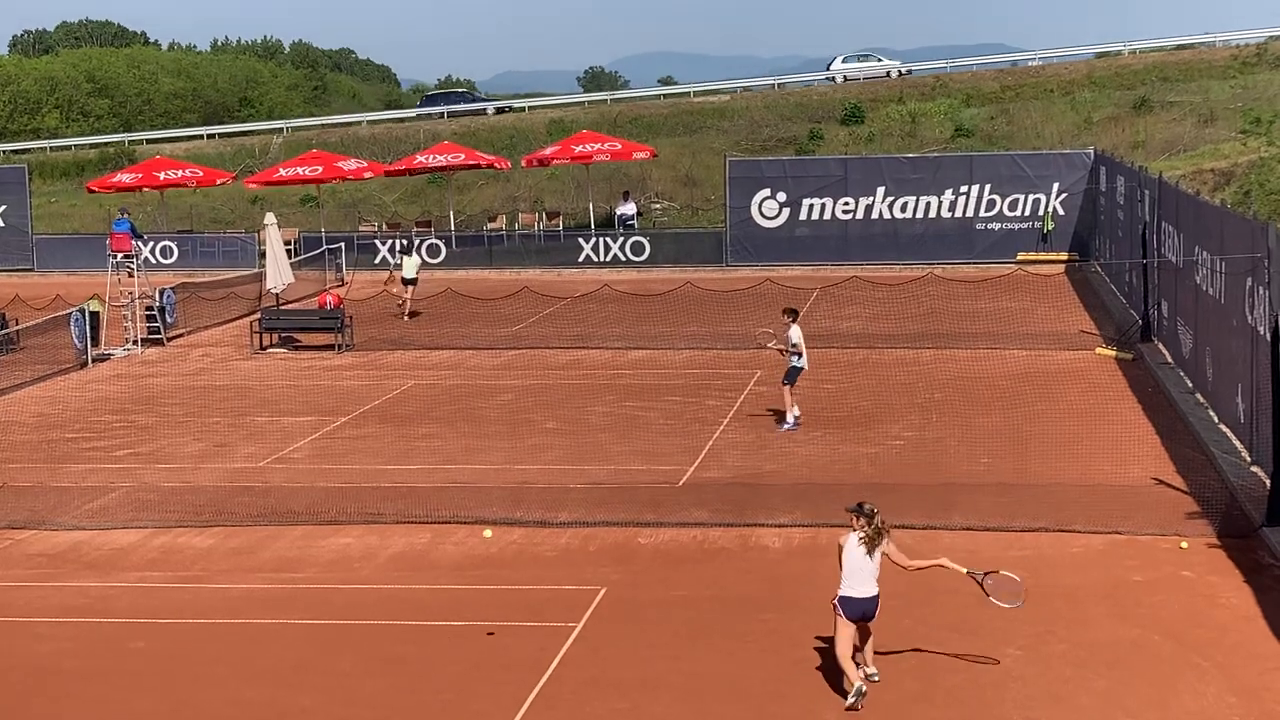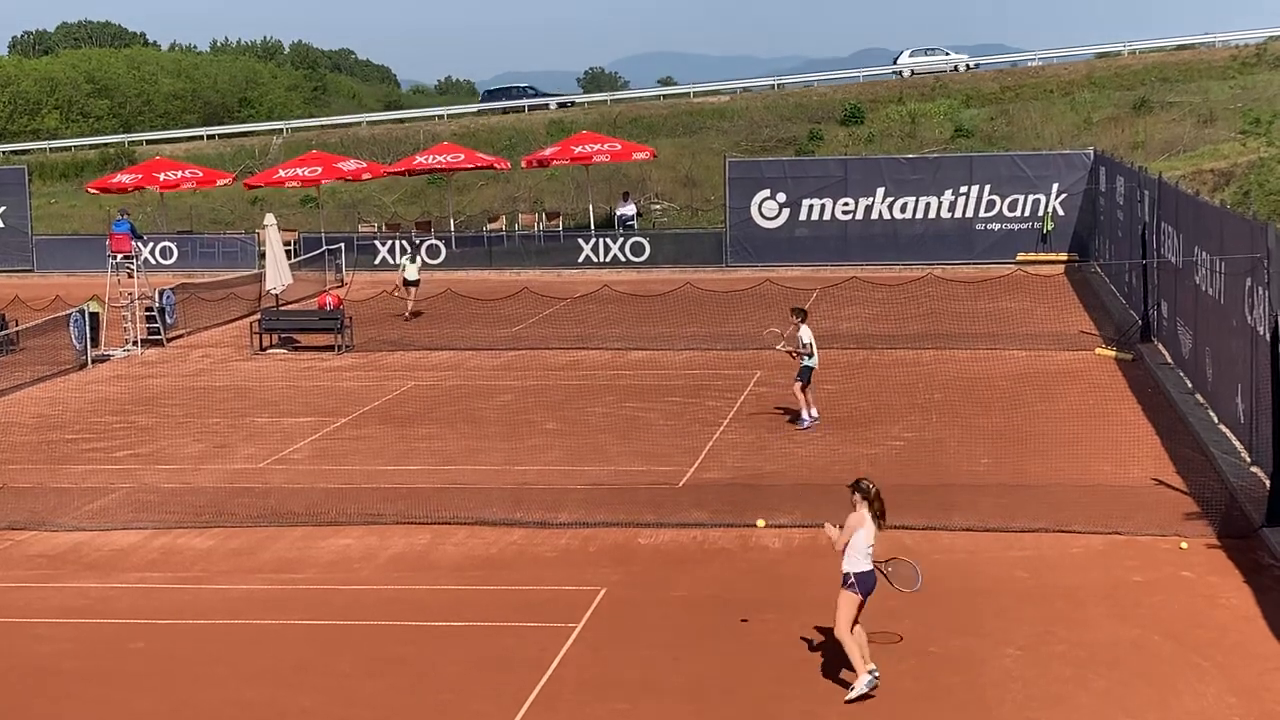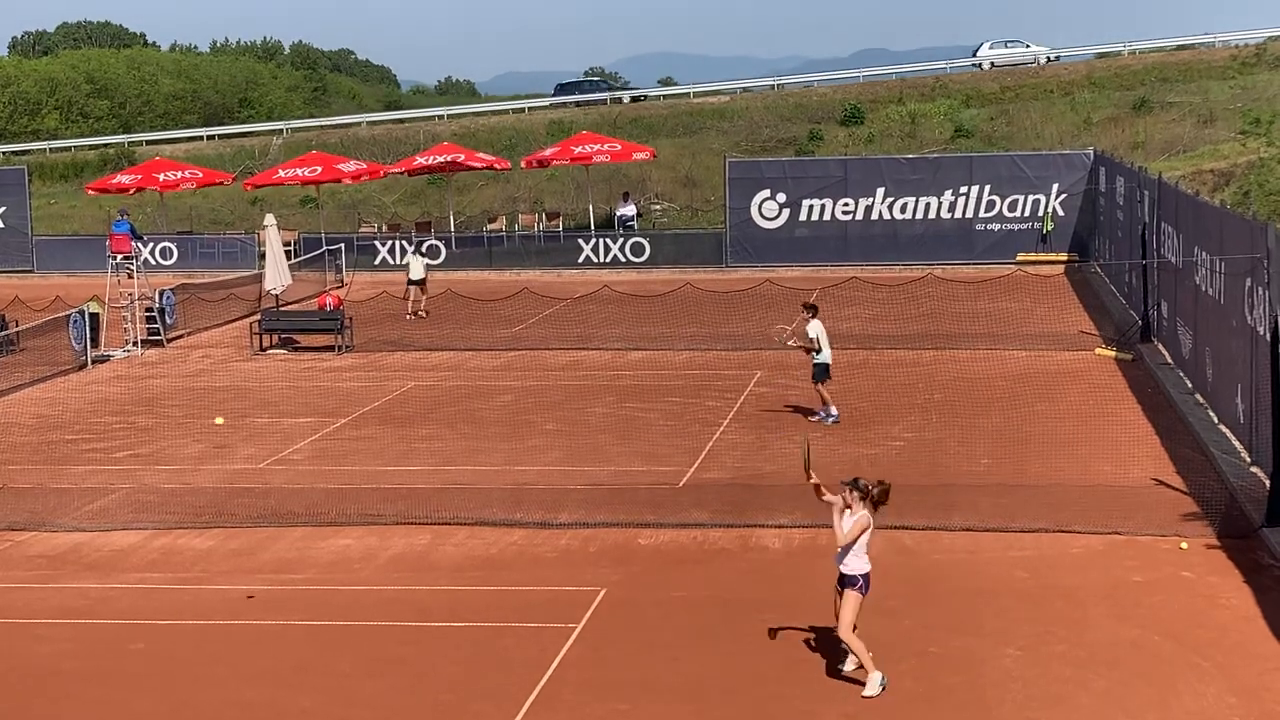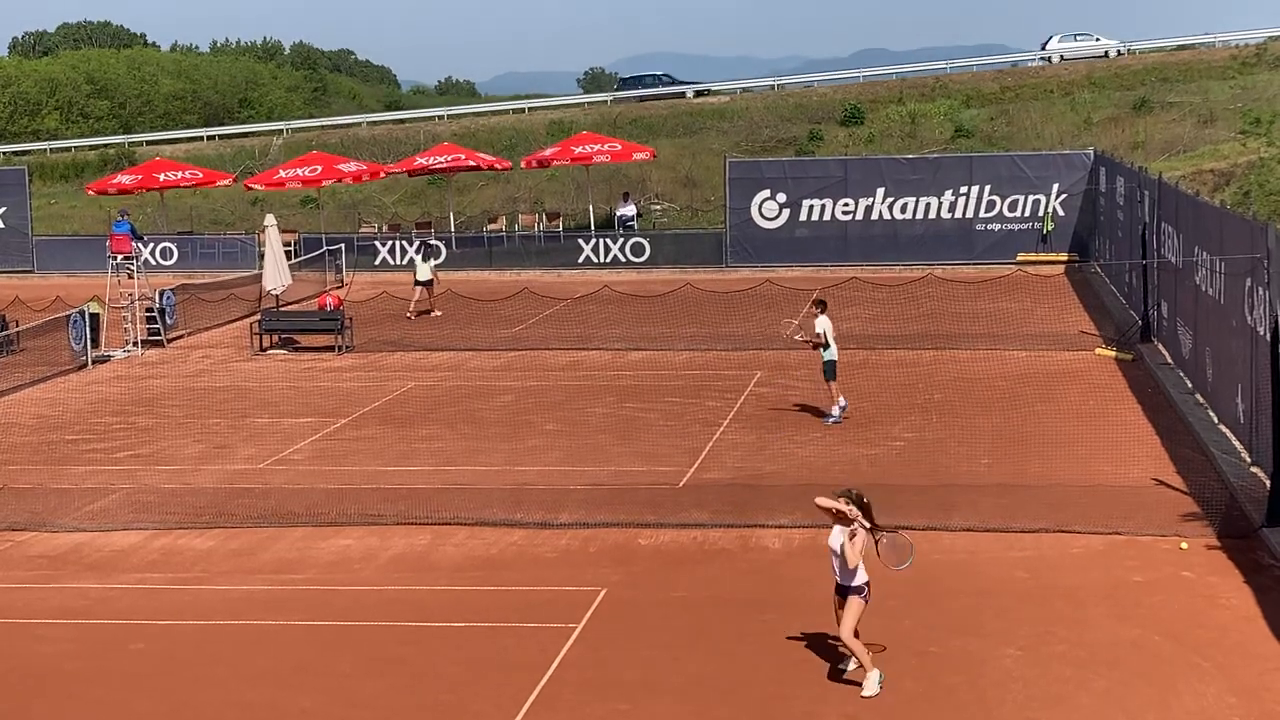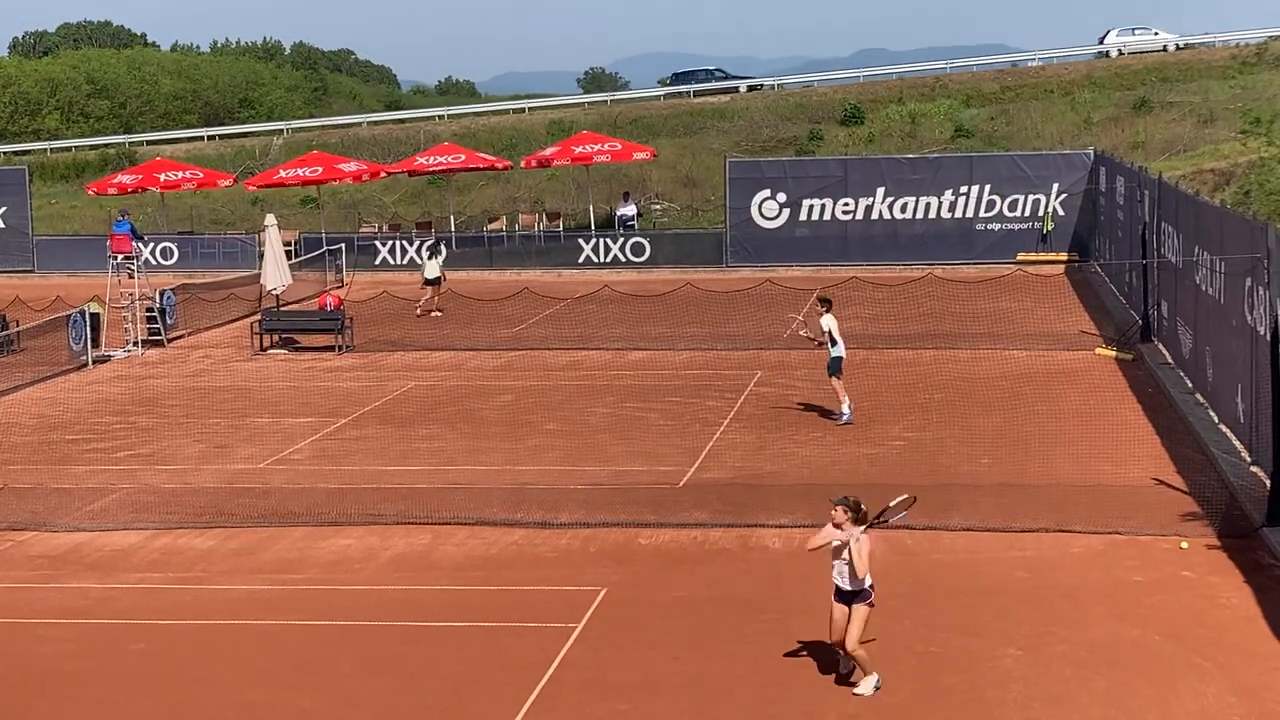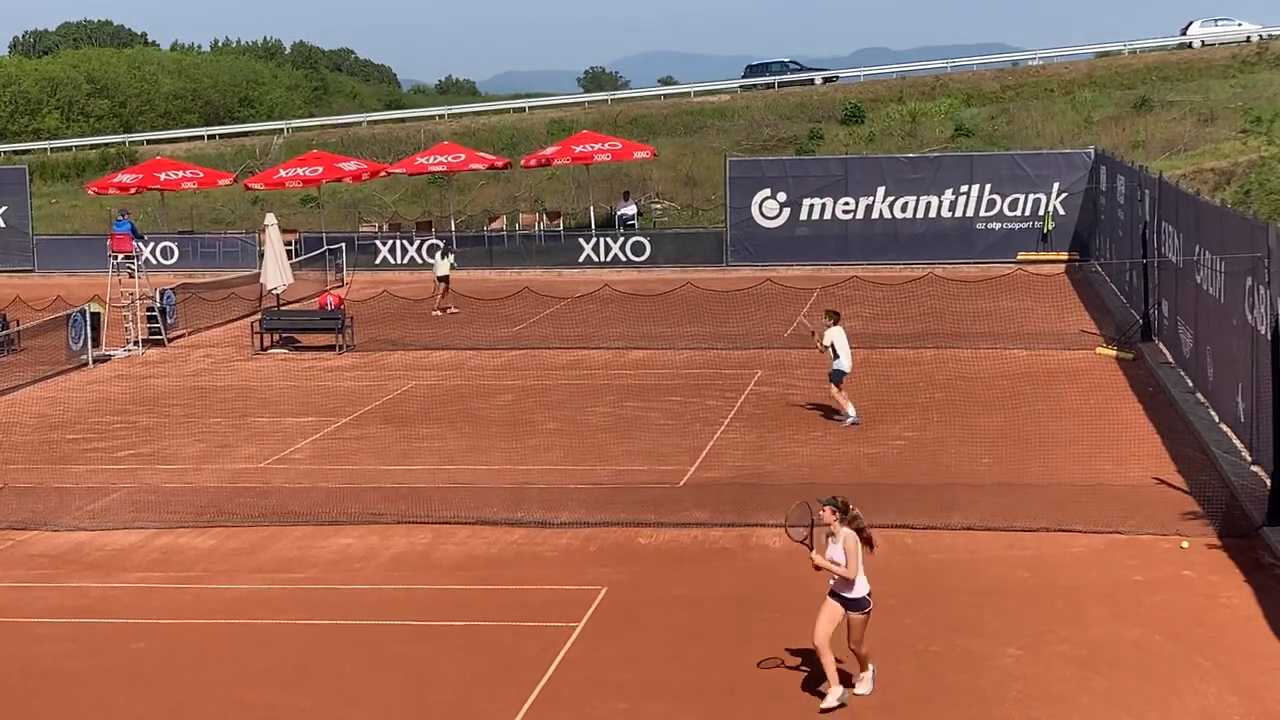
dt=0.2s
person 1, frame 1
left shoulder: (844, 540)
right shoulder: (883, 543)
right elbow: (909, 565)
right wrist: (941, 562)
left hip: (847, 601)
right hip: (871, 601)
left knee: (843, 654)
right knee: (864, 631)
left ankle: (857, 684)
right ankle: (870, 669)
person 1, frame 2
left shoulder: (856, 517)
right shoulder: (869, 517)
left elbow: (839, 547)
left wrist: (831, 533)
left hip: (857, 578)
right hip: (865, 576)
left knee: (841, 631)
right knee: (852, 623)
left ankle: (864, 677)
right ankle: (869, 667)
person 1, frame 3
left shoulder: (863, 519)
right shoulder: (847, 510)
left elbow: (841, 541)
right elbow: (824, 496)
left wrist: (835, 514)
right wrist: (816, 484)
left hip: (857, 579)
right hip: (845, 575)
left knee: (844, 632)
right knee: (843, 621)
left ankle: (875, 675)
right ankle: (860, 655)
person 1, frame 4
left shoulder: (860, 532)
right shoulder: (839, 518)
left elbow: (851, 564)
right elbow: (818, 501)
left wrist: (848, 537)
right wrist: (843, 506)
left hip: (858, 588)
right hip: (842, 584)
left knee: (846, 636)
right knee: (846, 630)
left ankle: (873, 674)
right ankle: (860, 655)
person 1, frame 5
left shoulder: (863, 538)
right shoulder: (832, 529)
left elbow: (861, 574)
right elbow: (810, 545)
left wrist: (852, 546)
right wrist: (835, 538)
left hip: (862, 593)
right hip: (841, 591)
left knee: (852, 645)
right knee: (836, 641)
left ankle: (871, 677)
right ankle: (847, 656)
person 1, frame 6
left shoulder: (849, 537)
right shoulder: (830, 534)
left elbow: (851, 575)
left wrist: (824, 562)
right wrist: (819, 560)
left hip: (858, 598)
right hip: (837, 594)
left knee: (855, 645)
right knee: (819, 641)
left ankle: (866, 671)
right ankle: (836, 691)
